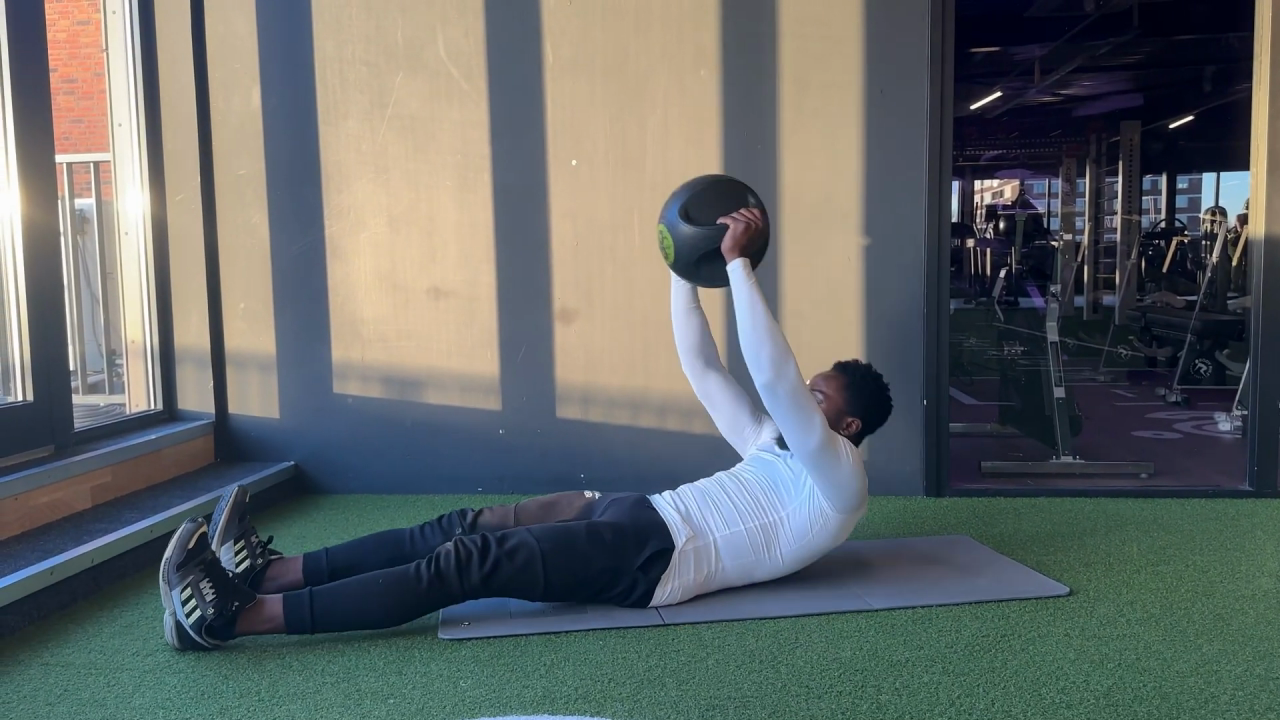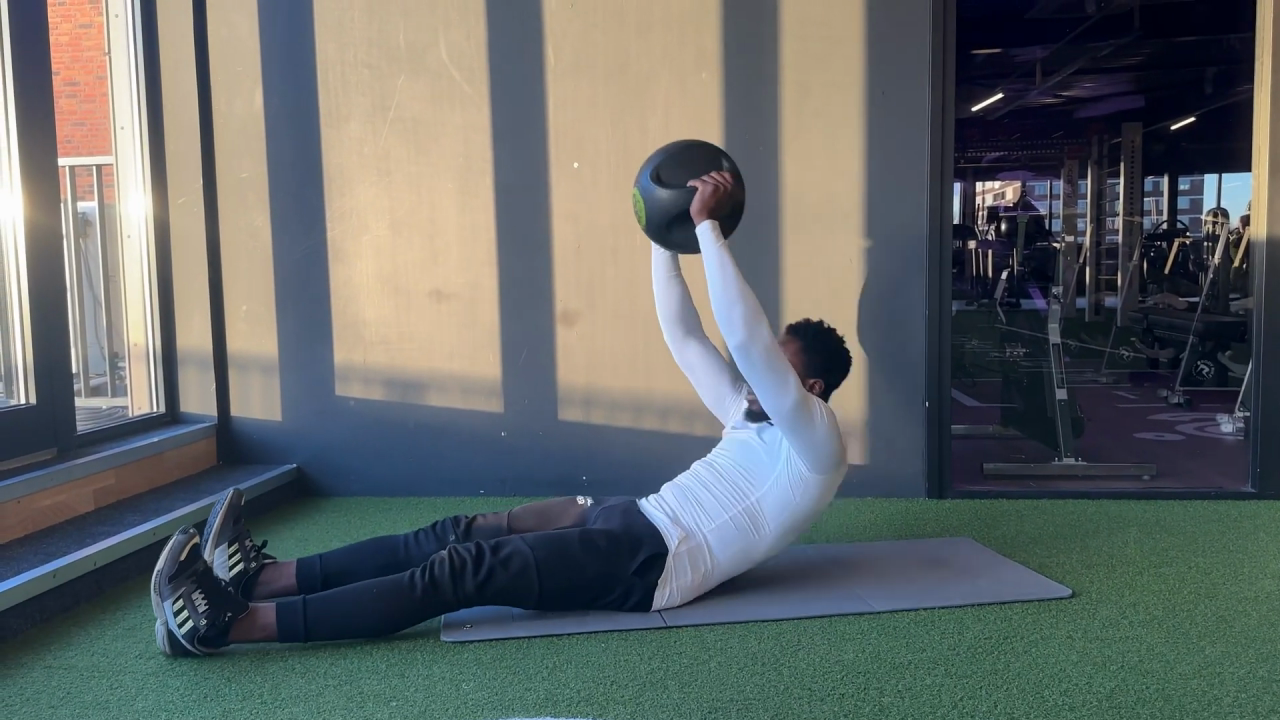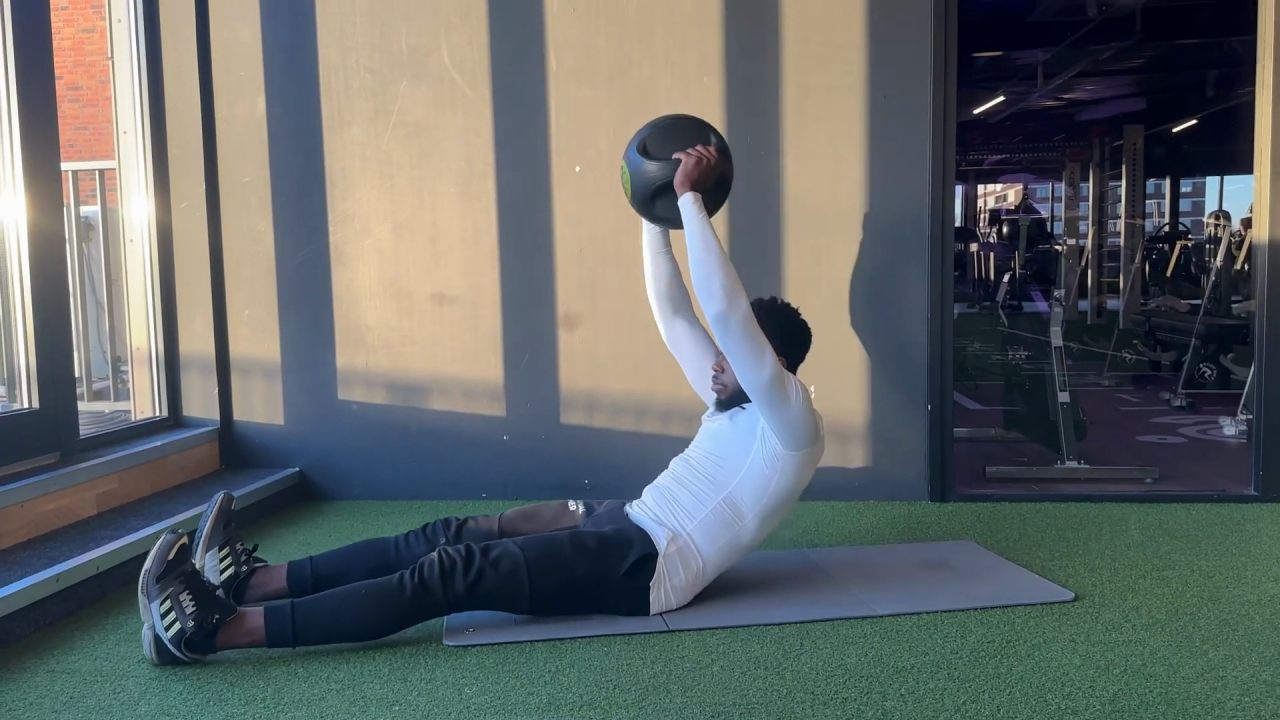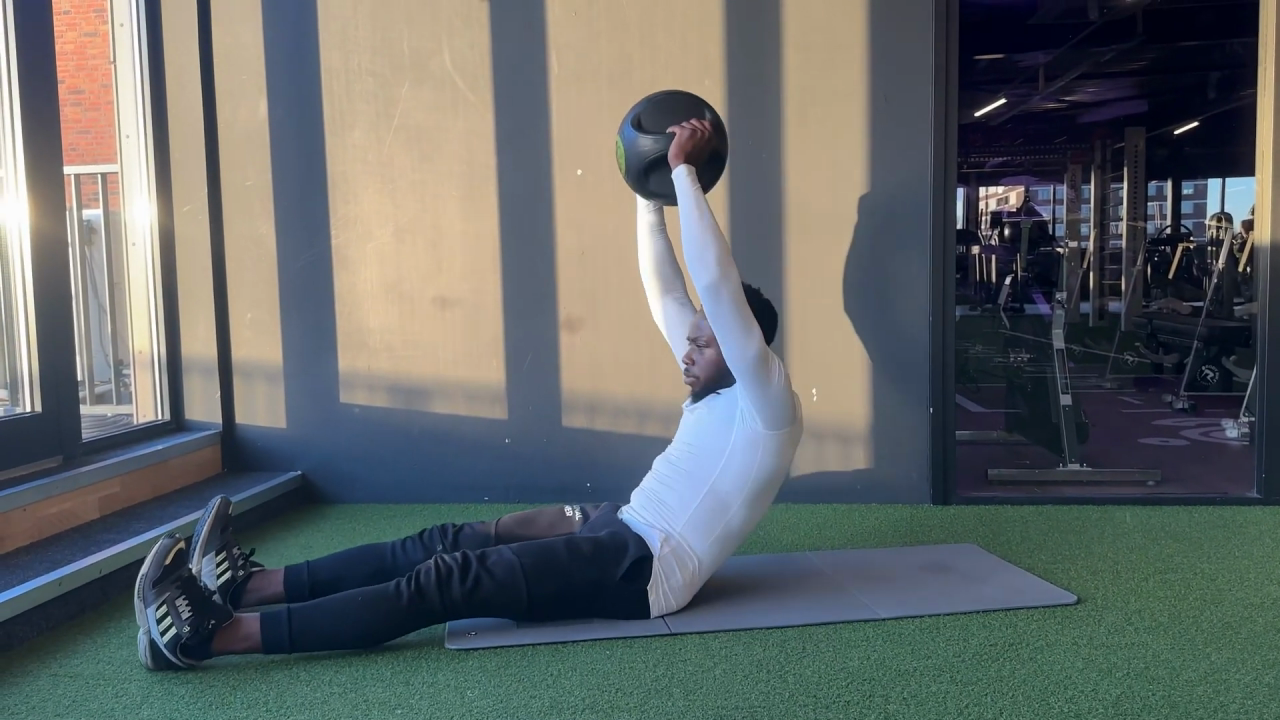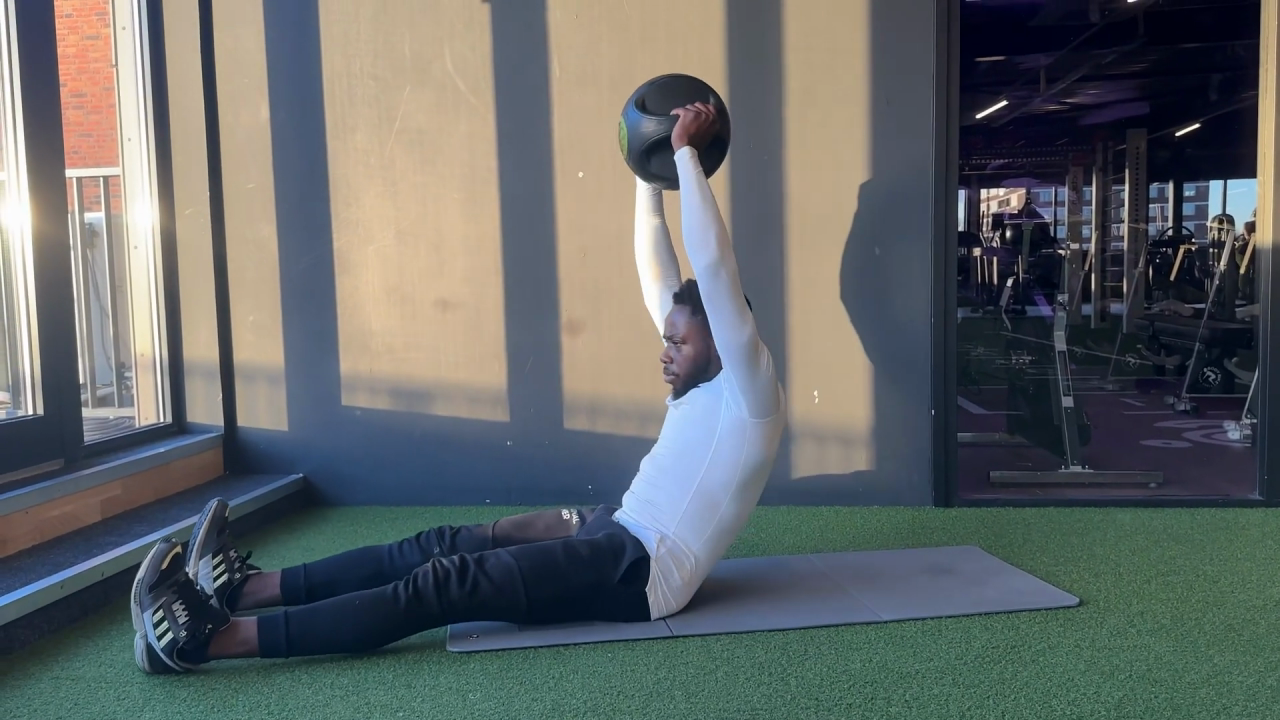
dt=0.2s
person 1, frame 1
left shoulder: (840, 478)
right shoulder: (777, 445)
left elbow: (776, 378)
right elbow: (703, 369)
left wrist: (737, 262)
right wrist: (686, 267)
left hip: (657, 554)
right hip: (636, 512)
left knee: (472, 563)
right knee: (461, 529)
left ankle: (239, 615)
right ankle: (272, 569)
person 1, frame 2
left shoulder: (817, 443)
right shoulder: (754, 417)
left elbow: (750, 339)
right elbow: (684, 338)
left wrist: (708, 224)
right wrist: (665, 238)
left hip: (652, 560)
right hip: (629, 518)
left knee: (464, 571)
right knee: (457, 535)
left ankle: (229, 622)
right ankle: (262, 575)
person 1, frame 3
left shoulder: (791, 422)
right shoulder: (733, 401)
left elbow: (730, 311)
right elbow: (675, 317)
left wrist: (691, 197)
right wrist: (656, 216)
left hip: (646, 565)
right hip: (619, 522)
left knee: (454, 575)
right knee: (449, 538)
left ankle: (218, 628)
right ankle: (252, 578)
person 1, frame 4
left shoulder: (767, 405)
right shoulder: (716, 388)
left elbow: (720, 289)
right elbow: (664, 292)
left wrist: (684, 170)
right wrist: (650, 194)
left hip: (641, 569)
right hip: (614, 526)
left knee: (449, 582)
right knee: (445, 544)
right ankle: (247, 582)
person 1, frame 5
left shoulder: (750, 392)
right shoulder: (703, 381)
left elbow: (714, 269)
right elbow: (658, 278)
left wrist: (686, 153)
right wrist: (650, 175)
left hip: (640, 573)
right hip: (612, 531)
left knee: (448, 585)
right knee: (441, 547)
right ankle: (244, 586)
